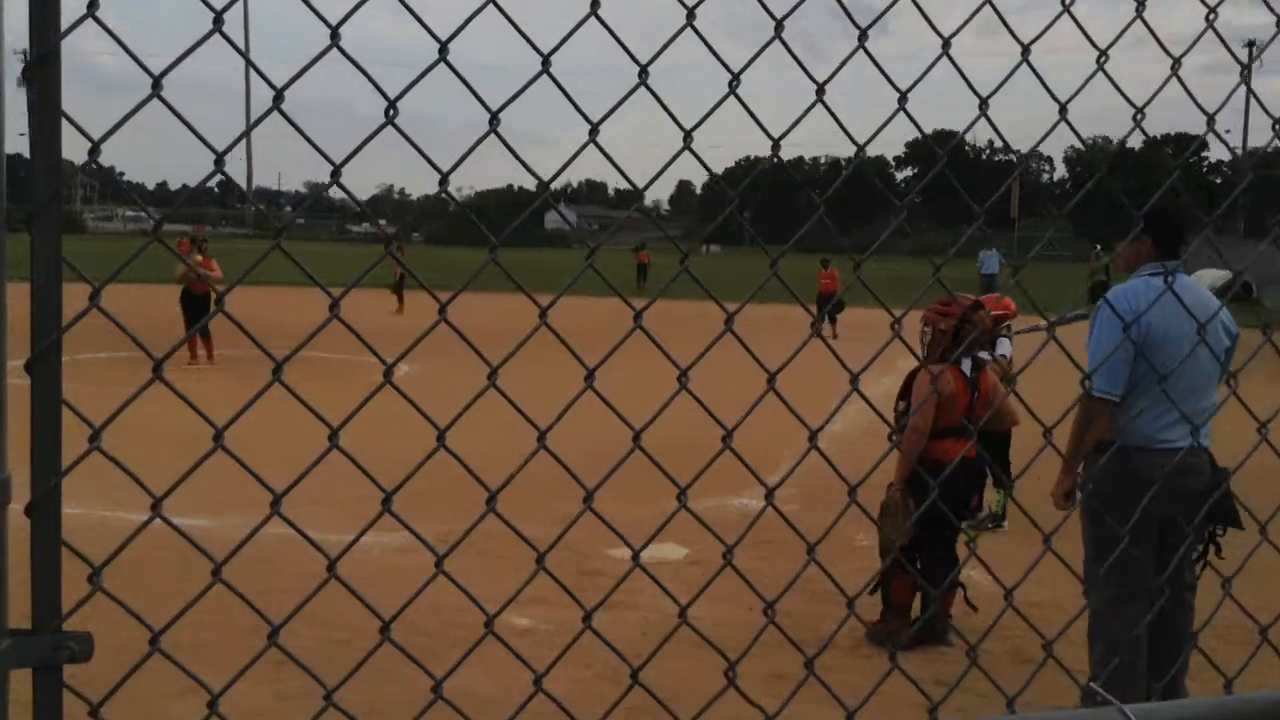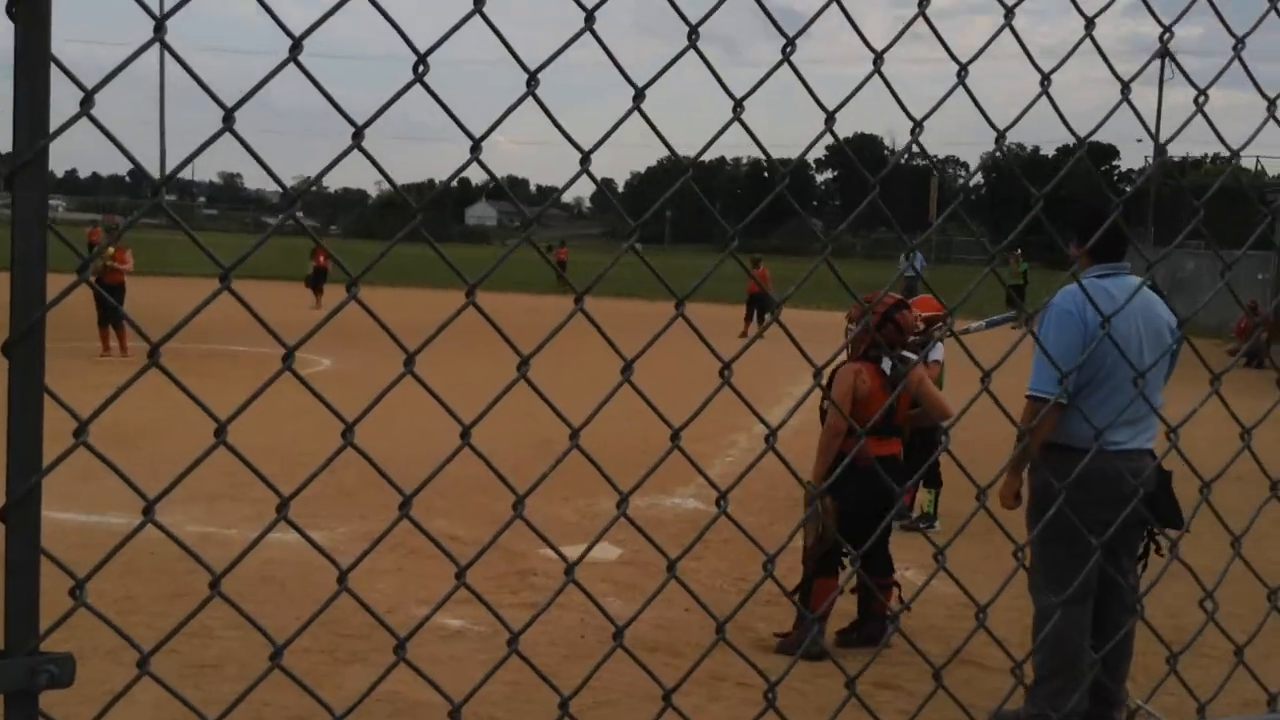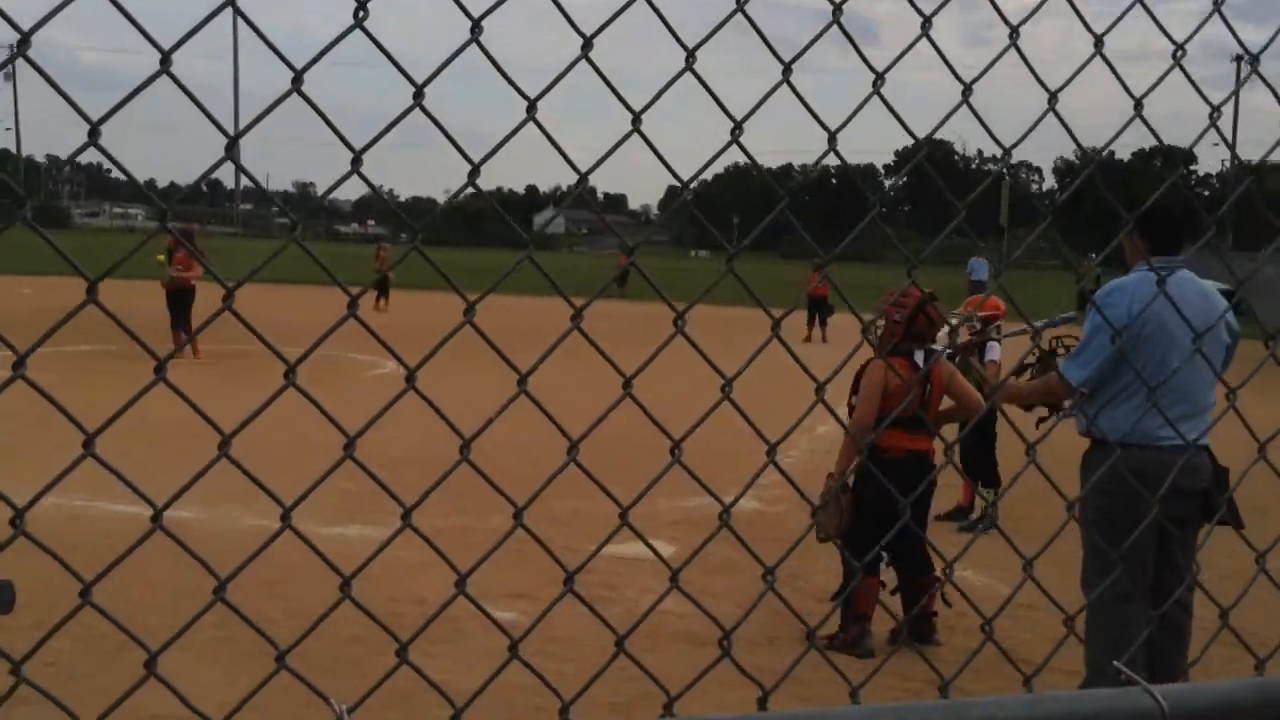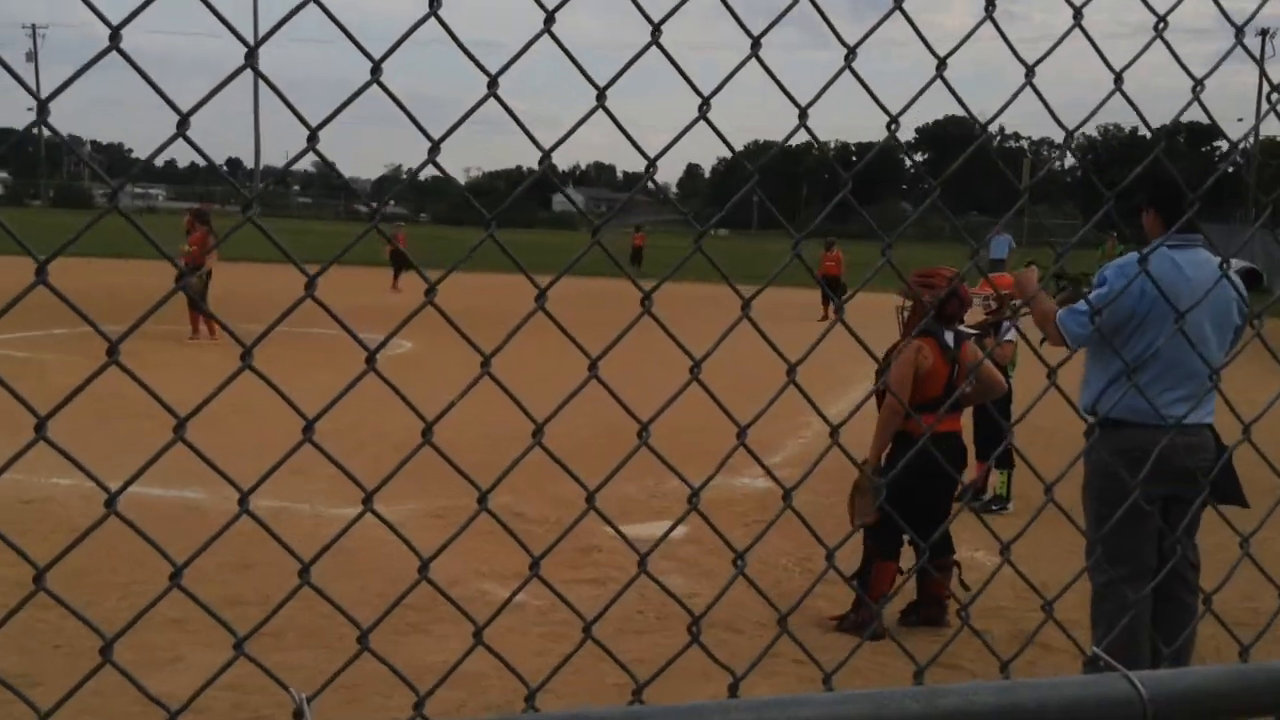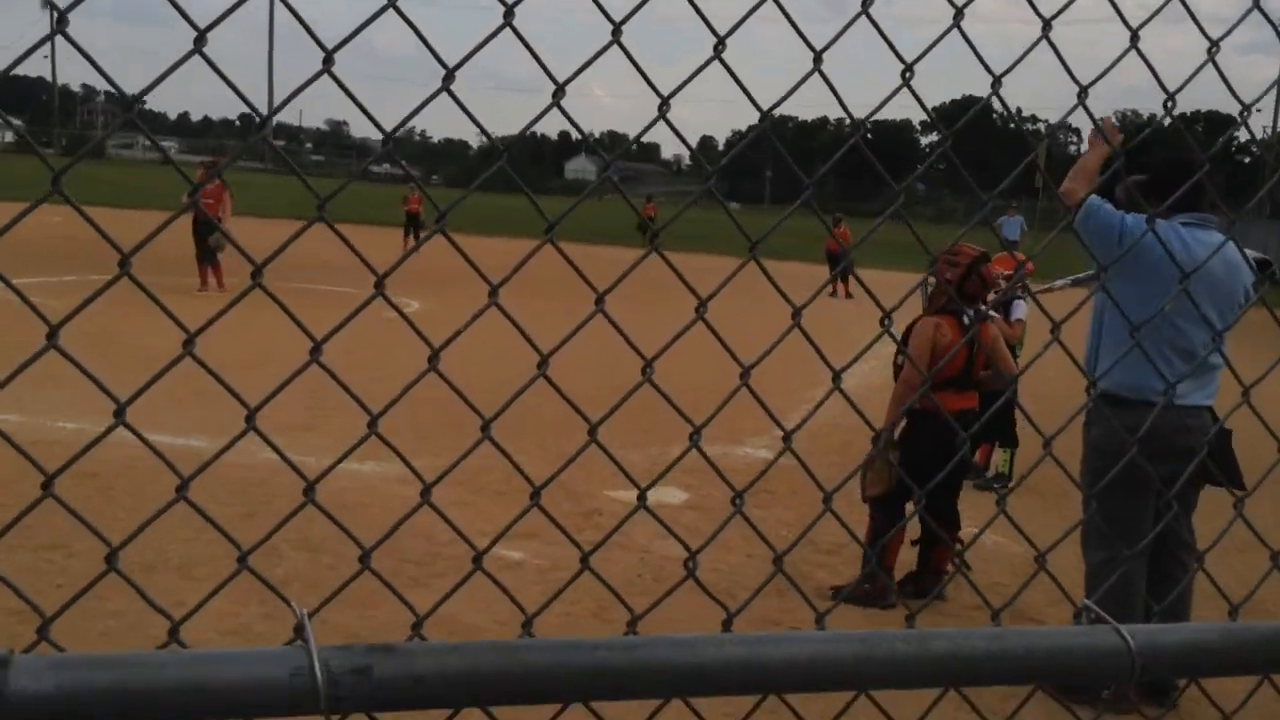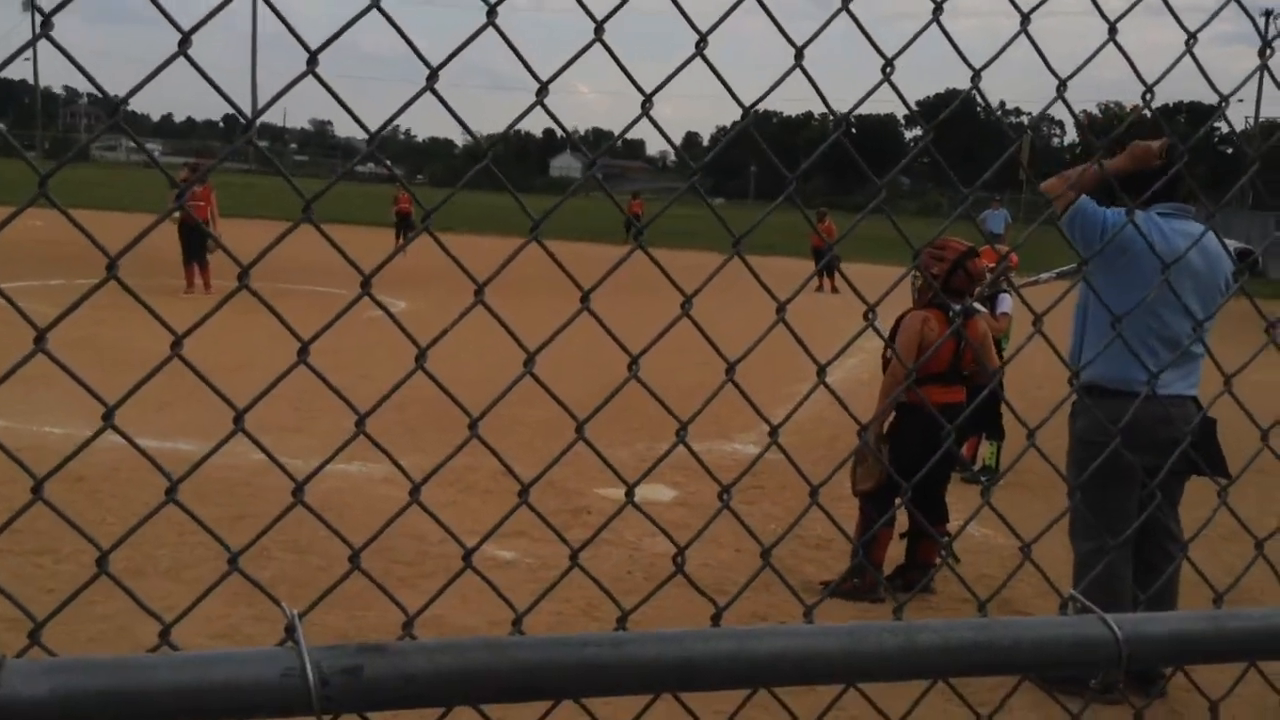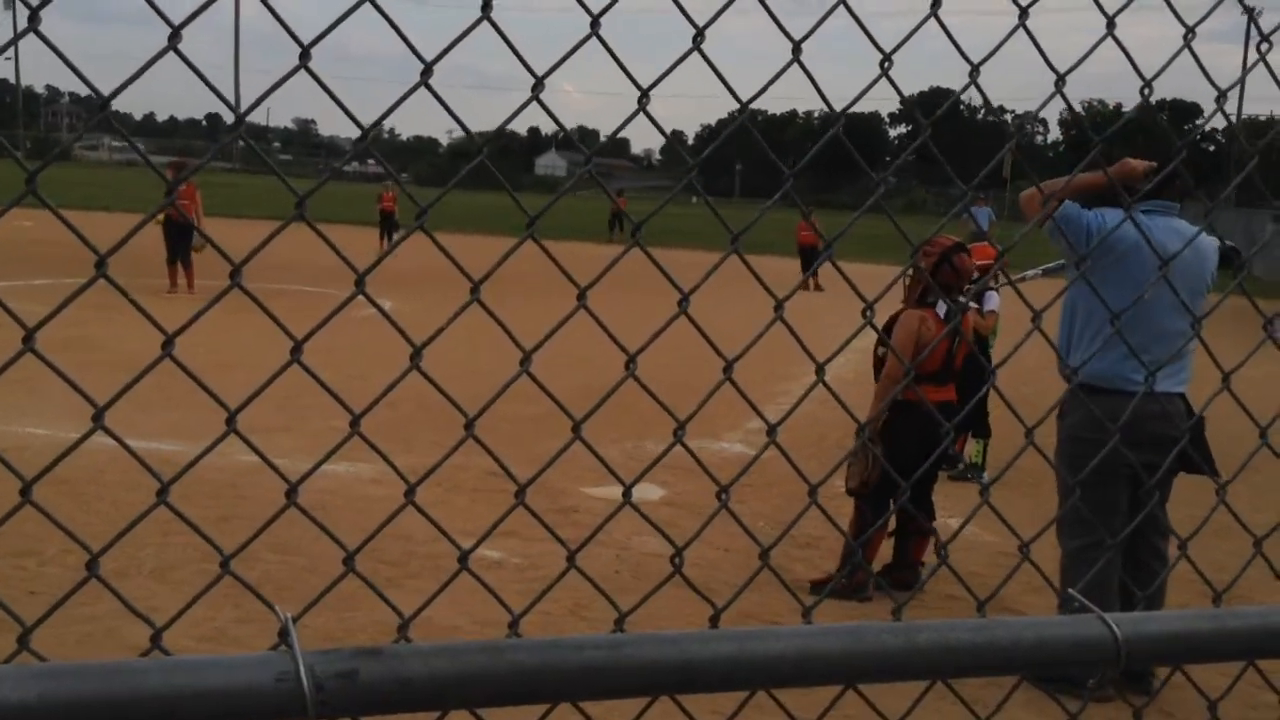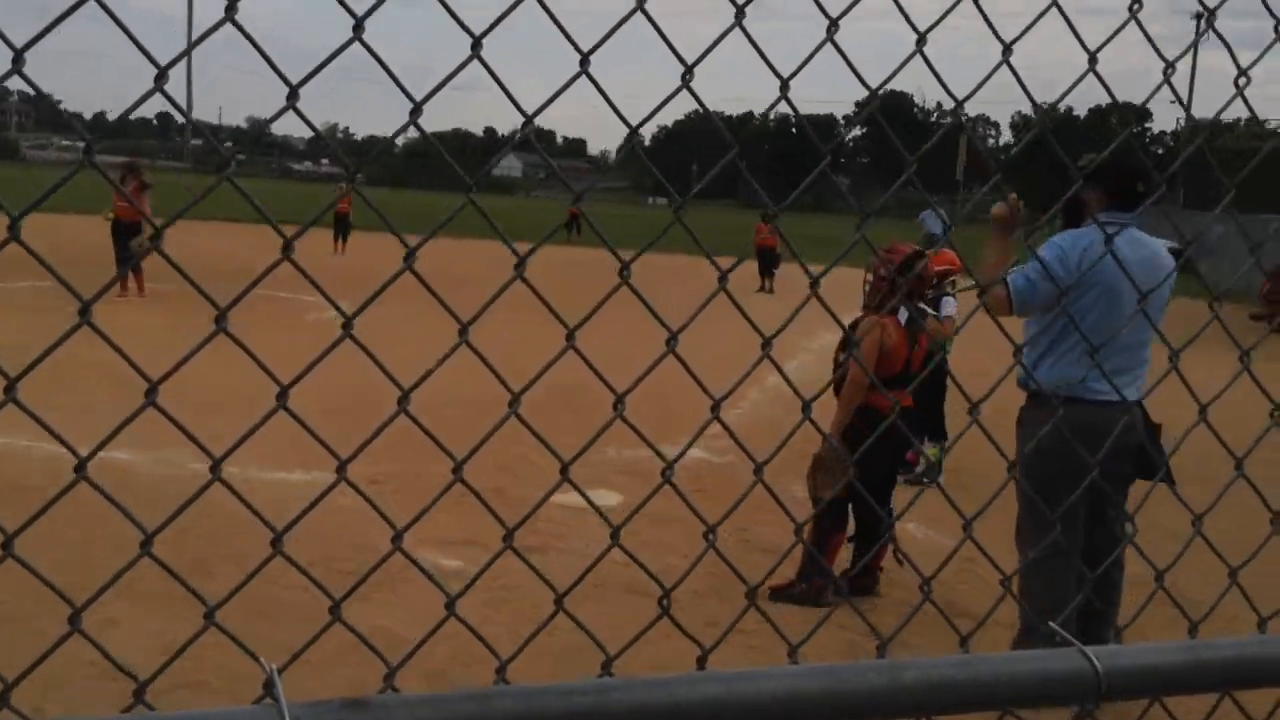
dt=0.5s
person 1, frame 1
left shoulder: (1123, 301)
right shoulder: (1214, 306)
left elbow: (1100, 401)
right elbow: (1211, 389)
left wrist: (1070, 466)
left hip: (1127, 466)
right hip: (1192, 465)
left knee: (1118, 595)
right knee: (1176, 591)
left ankle: (1113, 703)
right ankle: (1165, 701)
person 1, frame 2
left shoulder: (1073, 302)
right shoulder: (1160, 309)
left elbow: (1047, 402)
right elbow: (1150, 391)
left wrist: (1016, 470)
left hip: (1075, 469)
right hip: (1137, 468)
left knee: (1063, 595)
right knee: (1118, 592)
person 1, frame 3
left shoulder: (1121, 295)
right shoulder: (1216, 302)
left elbow: (1073, 382)
right elbow: (1208, 378)
left wrist: (1017, 394)
left hip: (1126, 463)
right hip: (1192, 464)
left knee: (1117, 592)
right knee: (1173, 589)
person 1, frame 4
left shoulder: (1131, 271)
right shoulder: (1228, 282)
left elbow: (1065, 332)
right elbow: (1216, 353)
left wrist: (1031, 291)
left hip: (1127, 442)
right hip: (1195, 444)
left knee: (1121, 575)
right knee: (1178, 572)
person 1, frame 5
left shoulder: (1138, 240)
right shoulder: (1237, 261)
left elbow: (1072, 194)
left wrist: (1101, 146)
left hip: (1127, 418)
right hip: (1195, 423)
left knee: (1115, 548)
right knee: (1173, 549)
left ankle: (1109, 678)
right ankle: (1159, 675)
person 1, frame 6
left shoulder: (1118, 233)
right shoulder: (1216, 251)
left elbow: (1054, 191)
left wrist: (1120, 163)
left hip: (1112, 410)
right hip: (1178, 414)
left knee: (1103, 542)
right knee: (1159, 541)
left ankle: (1098, 669)
right ankle: (1147, 665)
person 1, frame 7
left shoulder: (1109, 230)
right shoulder: (1206, 249)
left elbow: (1033, 200)
left wrist: (1107, 178)
left hip: (1101, 409)
right hip: (1170, 415)
left knee: (1091, 539)
right knee: (1148, 540)
left ankle: (1088, 668)
right ankle: (1137, 665)
person 1, frame 8
left shoulder: (1071, 247)
right shoulder: (1162, 259)
left elbow: (998, 302)
left wrist: (999, 232)
left hip: (1062, 416)
right hip: (1123, 419)
left knee: (1048, 544)
right knee: (1105, 543)
person 2, frame 1
left shoulder: (934, 373)
right shoulder: (983, 373)
left elbow: (917, 431)
right elbow: (1009, 417)
left wrist: (898, 479)
left hip: (929, 471)
right hip: (965, 470)
left knee: (900, 545)
right knee: (942, 547)
left ankle: (896, 624)
right ankle: (935, 623)
person 2, frame 2
left shoulder: (852, 371)
right shoulder: (910, 372)
left elbow: (835, 429)
right elbow: (942, 413)
left wrist: (816, 479)
left hip: (853, 471)
right hip: (889, 471)
left knee: (824, 549)
right knee: (874, 549)
left ankle: (809, 633)
right ankle: (873, 625)
person 2, frame 3
left shoulder: (881, 367)
right shoulder: (939, 366)
left elbow: (862, 424)
right elbow: (974, 404)
left wrist: (840, 469)
left hip: (883, 465)
right hip: (922, 466)
left knee: (862, 545)
right knee: (911, 545)
left ankle: (856, 631)
right ankle: (922, 623)
person 2, frame 4
left shoulder: (912, 349)
right shoulder: (963, 347)
left elbow: (894, 408)
right elbow: (996, 386)
left wrist: (873, 458)
left hip: (914, 450)
right hip: (950, 448)
left knee: (883, 529)
right knee: (933, 528)
left ankle: (867, 614)
right ankle: (933, 605)
person 2, frame 5
left shoulder: (931, 325)
right shoulder: (986, 328)
left elbow: (909, 381)
right elbow: (1007, 373)
left wrist: (886, 429)
left hip: (930, 424)
right hip: (965, 424)
left knee: (888, 499)
right knee: (942, 502)
left ankle: (876, 583)
right ankle: (931, 577)
person 2, frame 6
left shoulder: (919, 319)
right shoulder: (974, 322)
left elbow: (897, 376)
right elbow: (990, 369)
left wrist: (875, 424)
left hip: (917, 417)
right hip: (953, 416)
left knee: (879, 493)
right knee: (930, 496)
left ankle: (865, 577)
right ankle: (919, 571)
person 2, frame 7
left shoulder: (913, 318)
right shoulder: (960, 317)
left elbow: (893, 373)
left wrist: (871, 422)
left hip: (910, 414)
right hip: (942, 413)
left knee: (874, 492)
right knee: (918, 492)
left ankle: (854, 575)
right ankle: (906, 569)
person 2, frame 8
left shoulder: (876, 324)
right shoulder: (918, 324)
left elbow: (857, 382)
left wrist: (835, 432)
left hip: (869, 420)
right hip: (899, 421)
left knee: (831, 497)
right knee: (876, 500)
left ankle: (813, 582)
right ankle: (865, 575)
person 3, frame 1
left shoulder: (1002, 342)
right shoulder: (984, 342)
left elbow: (997, 371)
left wrist: (979, 354)
left knee: (998, 461)
left ankle: (998, 514)
person 3, frame 2
left shoulder: (935, 345)
right shoulder: (915, 345)
left elbow: (931, 377)
left wrist: (913, 358)
right wrist: (903, 355)
right hip: (912, 409)
left knee: (928, 461)
right knee: (910, 459)
left ankle: (930, 515)
right ankle: (906, 507)
person 3, frame 3
left shoulder: (991, 345)
right shoulder: (972, 344)
left elbow: (988, 379)
left wrist: (969, 356)
right wrist: (954, 356)
left hip: (983, 411)
left knee: (985, 460)
right knee: (968, 459)
left ankle: (989, 516)
right ankle: (965, 506)
person 3, frame 4
left shoulder: (1008, 325)
right shoulder: (987, 325)
left elbow: (1003, 358)
left wrist: (985, 337)
left hip: (998, 391)
left knee: (999, 441)
right knee: (982, 440)
left ankle: (1002, 497)
right ankle: (978, 487)
person 3, frame 5
left shoulder: (1017, 304)
right shoulder: (997, 302)
left elbow: (1014, 336)
left wrist: (993, 315)
left knee: (1004, 421)
right knee: (985, 418)
left ankle: (1004, 474)
right ankle: (982, 464)
person 3, frame 6
left shoulder: (1003, 297)
right shoulder: (983, 295)
left elbow: (1000, 330)
left wrist: (979, 309)
left knee: (990, 414)
right knee: (971, 410)
left ankle: (991, 468)
right ankle: (969, 458)
person 3, frame 7
left shoulder: (990, 295)
right shoulder: (971, 292)
left elbow: (987, 328)
left hip: (978, 361)
right hip: (963, 358)
left knee: (977, 411)
right knee: (959, 407)
left ankle: (977, 466)
right ankle: (956, 455)
person 3, frame 8
left shoulder: (947, 301)
right shoulder: (928, 298)
left elbow: (945, 334)
left hip: (935, 365)
left knee: (933, 415)
right knee: (916, 411)
left ankle: (934, 470)
right ankle: (913, 459)
